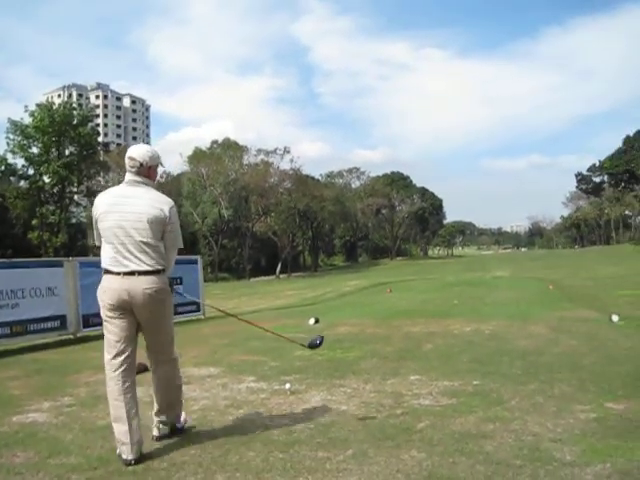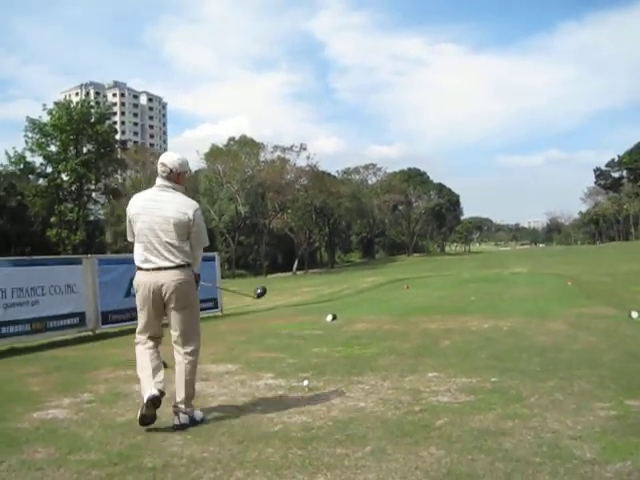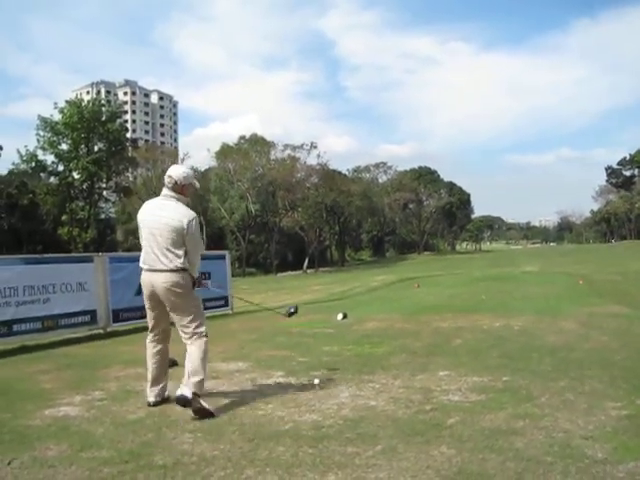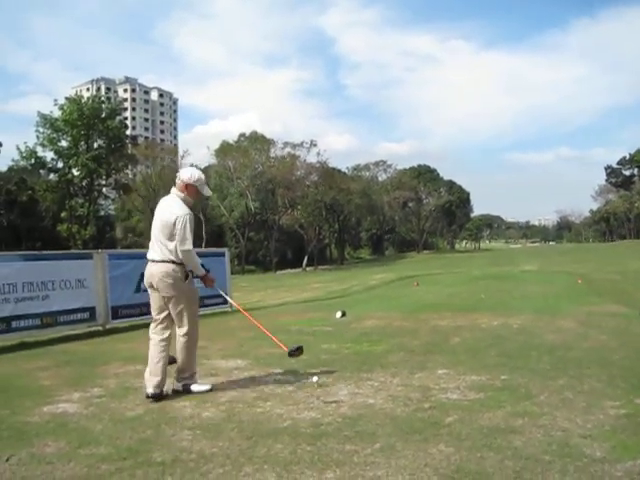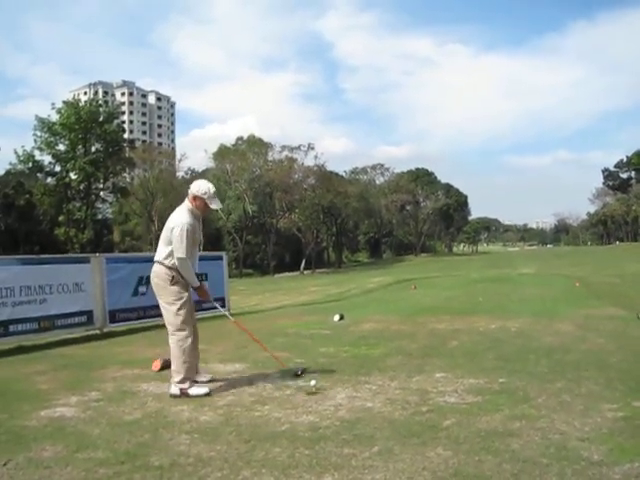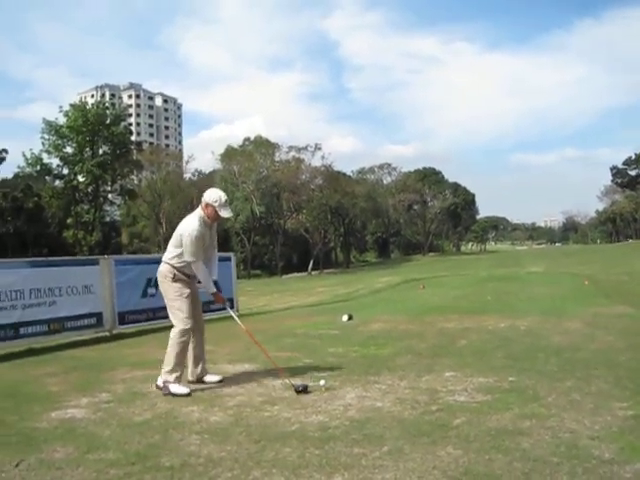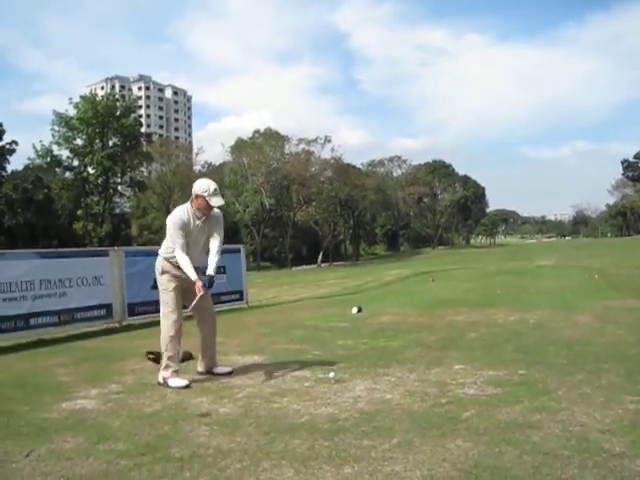
dt=0.4s
person 1, frame 1
left shoulder: (102, 200)
right shoulder: (163, 204)
left elbow: (101, 242)
right elbow: (171, 251)
left hip: (112, 285)
right hip: (151, 284)
left knee: (118, 365)
right knee: (162, 357)
left ankle: (128, 446)
right ankle: (166, 422)
person 1, frame 2
left shoulder: (136, 202)
right shoulder: (189, 207)
left elbow: (133, 239)
right elbow: (197, 249)
left hip: (145, 278)
right hip: (179, 278)
left knee: (146, 339)
right knee: (186, 345)
left ankle: (151, 391)
right ankle: (183, 411)
person 1, frame 3
left shoulder: (145, 209)
right shoulder: (187, 216)
right elbow: (194, 254)
right wrist: (193, 276)
left hip: (148, 277)
right hip: (175, 280)
left knee: (156, 336)
right knee: (196, 335)
left ankle: (155, 392)
right ankle: (189, 391)
person 1, frame 4
left shoulder: (164, 203)
right shoulder: (182, 212)
right elbow: (185, 251)
left wrist: (196, 268)
right wrist: (202, 273)
left hip: (153, 269)
right hip: (172, 272)
left knee: (159, 328)
right knee: (187, 328)
left ankle: (154, 386)
right ankle: (184, 380)
person 1, frame 5
left shoulder: (192, 216)
right shoulder: (184, 221)
left elbow: (193, 250)
right elbow: (181, 259)
left wrist: (195, 278)
right wrist: (197, 285)
left hip: (174, 276)
right hip: (167, 276)
left knee: (189, 325)
right knee: (181, 329)
left ankle: (190, 372)
right ankle: (181, 384)
person 1, frame 6
left shoulder: (210, 223)
right shoulder: (192, 228)
left elbow: (212, 252)
right elbow: (196, 263)
left wrist: (215, 280)
right wrist: (213, 291)
left hip: (186, 276)
right hip: (172, 275)
left knee: (196, 325)
right knee: (183, 325)
left ankle: (197, 372)
right ankle: (167, 379)
person 1, frame 7
left shoulder: (215, 215)
right shoulder: (178, 217)
left elbow: (215, 246)
right elbow: (179, 253)
left wrist: (209, 275)
right wrist: (195, 279)
left hip: (194, 271)
right hip: (170, 269)
left knee: (207, 317)
right knee: (172, 320)
left ankle: (208, 364)
right ankle: (167, 373)
